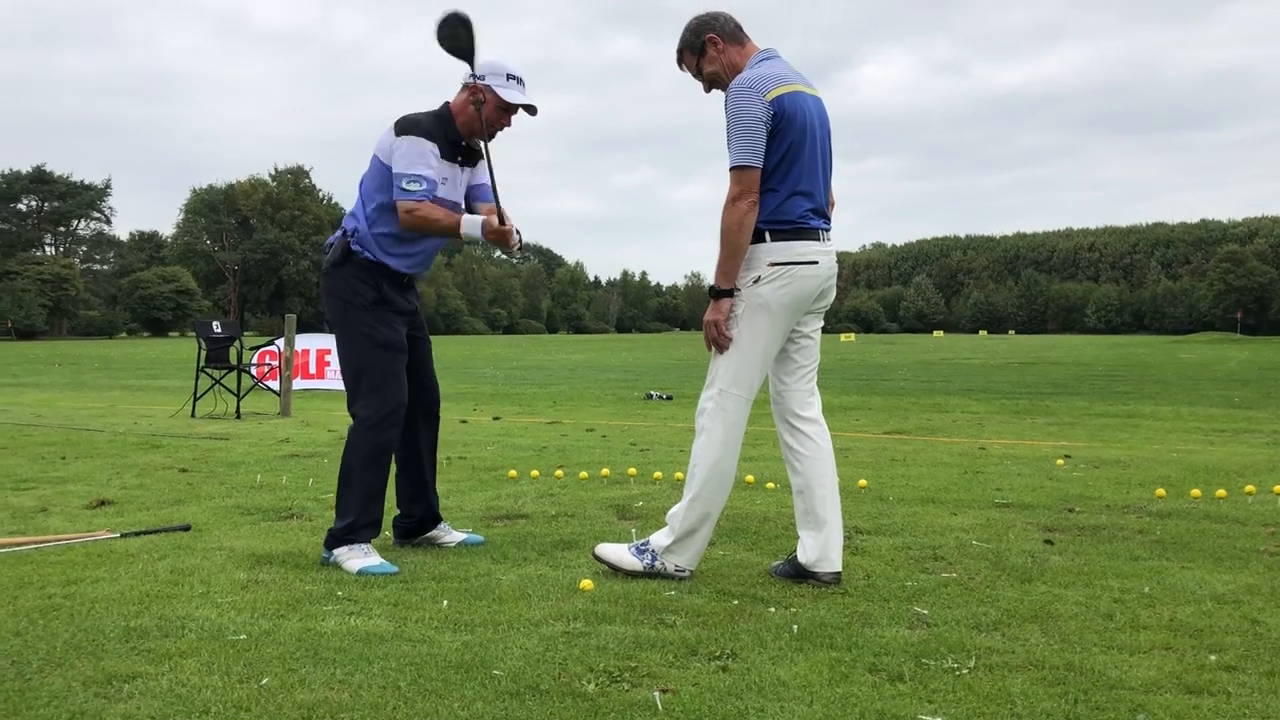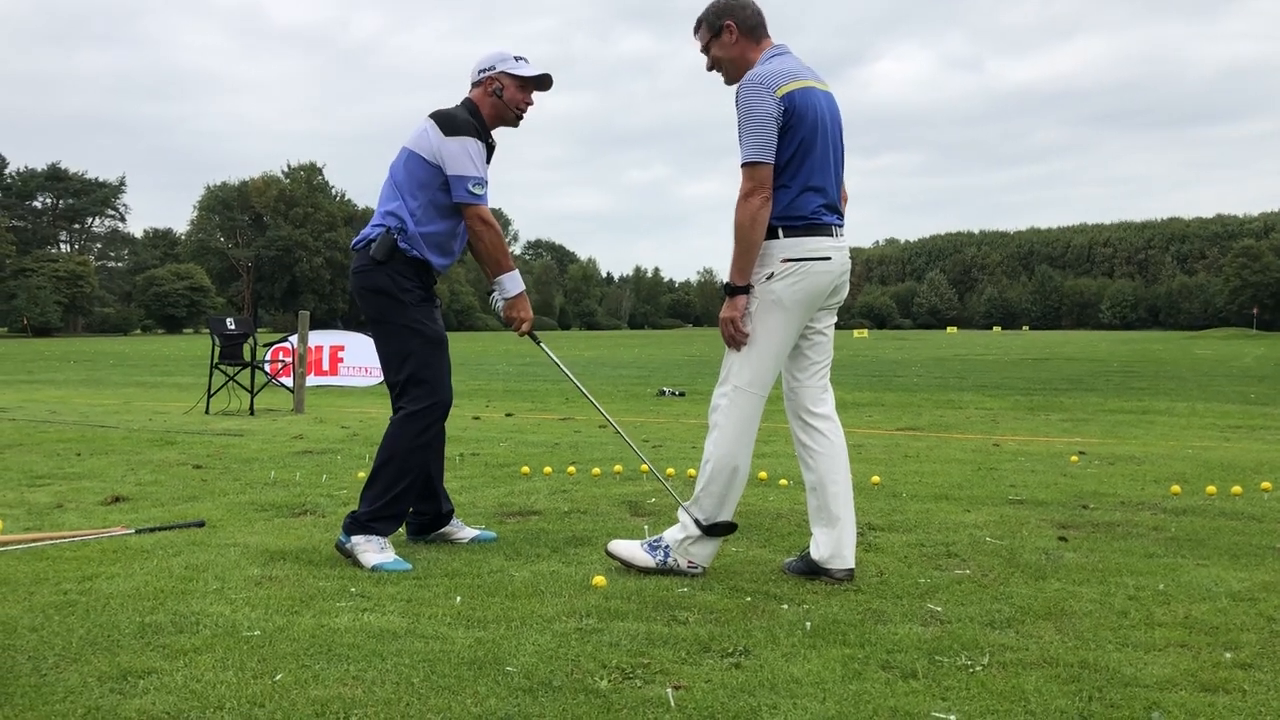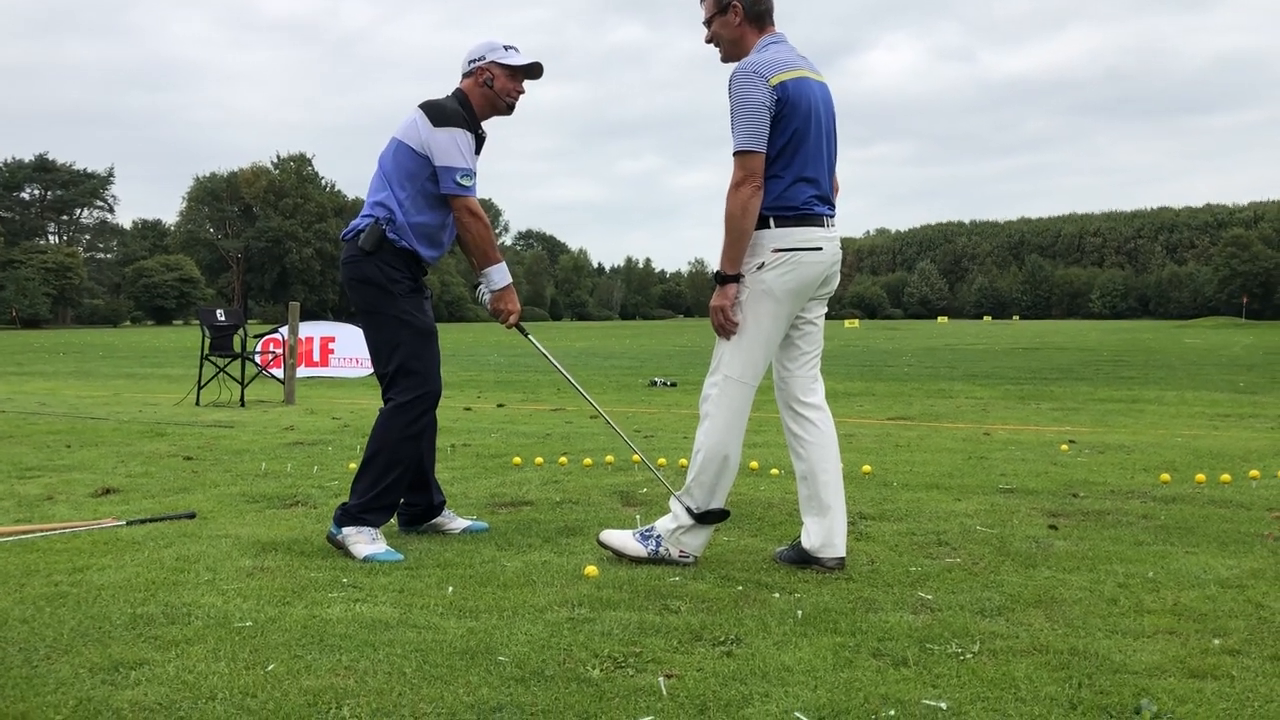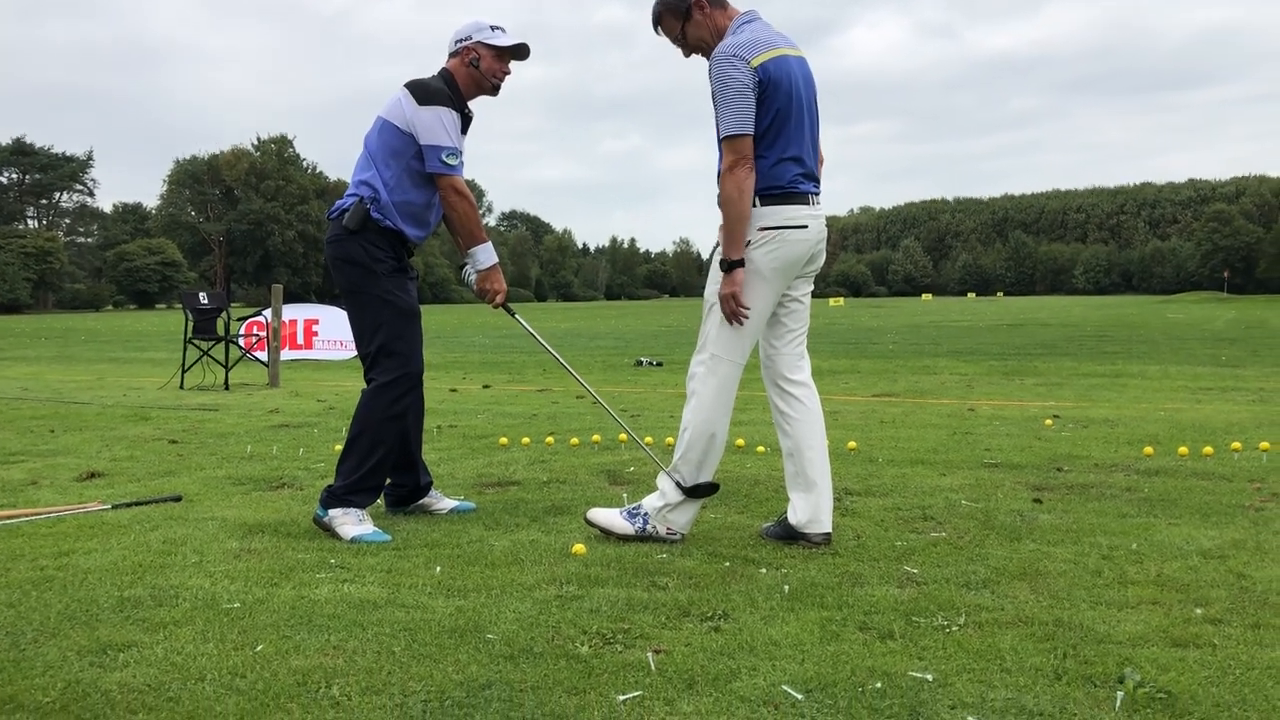
dt=0.7s
person 1, frame 1
left shoulder: (749, 89)
right shoulder: (804, 87)
left elbow: (745, 198)
left wrist: (721, 292)
left hip: (774, 263)
right hip: (818, 261)
left knee: (723, 407)
right knee: (800, 409)
left ankle: (674, 550)
right ankle: (820, 554)
person 1, frame 2
left shoulder: (760, 84)
right shoulder: (816, 83)
left elbow: (757, 195)
left wrist: (736, 288)
left hip: (787, 259)
right hip: (830, 257)
left knee: (736, 403)
right knee: (814, 405)
left ankle: (688, 547)
right ankle: (833, 550)
person 1, frame 3
left shoulder: (754, 73)
right shoulder: (811, 74)
left elbow: (748, 183)
left wrist: (726, 278)
left hip: (778, 249)
right hip: (821, 247)
left knee: (727, 393)
right knee: (804, 395)
left ankle: (680, 535)
right ankle: (825, 539)
person 1, frame 4
left shoulder: (732, 55)
right shoulder: (787, 47)
left elbow: (738, 167)
left wrist: (731, 264)
left hip: (766, 227)
right hip: (808, 224)
left knee: (714, 371)
right knee: (790, 372)
left ankle: (667, 513)
right ankle: (811, 515)
person 2, frame 1
left shoulder: (471, 156)
right shoulder: (417, 134)
left elbow: (484, 214)
right elbow: (412, 215)
left wrist: (502, 229)
right wrist: (472, 226)
left hip: (395, 285)
right hip: (359, 279)
left knee: (420, 403)
right knee: (382, 405)
left ankle: (419, 520)
right ankle: (349, 538)
person 2, frame 2
left shoulder: (467, 135)
right shoulder: (458, 129)
left elbow: (473, 228)
right elbow: (480, 222)
left wrist: (502, 290)
right wrist: (514, 289)
left hip: (403, 274)
right hip: (393, 272)
left knee: (427, 398)
right knee: (425, 398)
left ankle: (430, 516)
right ankle: (366, 529)
person 2, frame 3
left shoulder: (460, 126)
right shoulder: (447, 119)
left elbow: (460, 218)
right elbow: (467, 213)
left wrist: (490, 283)
right wrist: (502, 282)
left hip: (397, 266)
right hip: (381, 262)
left knee: (419, 389)
right knee: (413, 389)
left ankle: (422, 508)
right ankle: (356, 520)
person 2, frame 4
left shoulder: (446, 107)
right shoulder: (431, 98)
left elbow: (448, 199)
right elbow: (454, 192)
left wrist: (477, 264)
right wrist: (488, 261)
left hip: (383, 247)
right hip: (366, 243)
left knee: (404, 370)
right knee: (395, 371)
left ankle: (408, 487)
right ankle: (343, 501)
